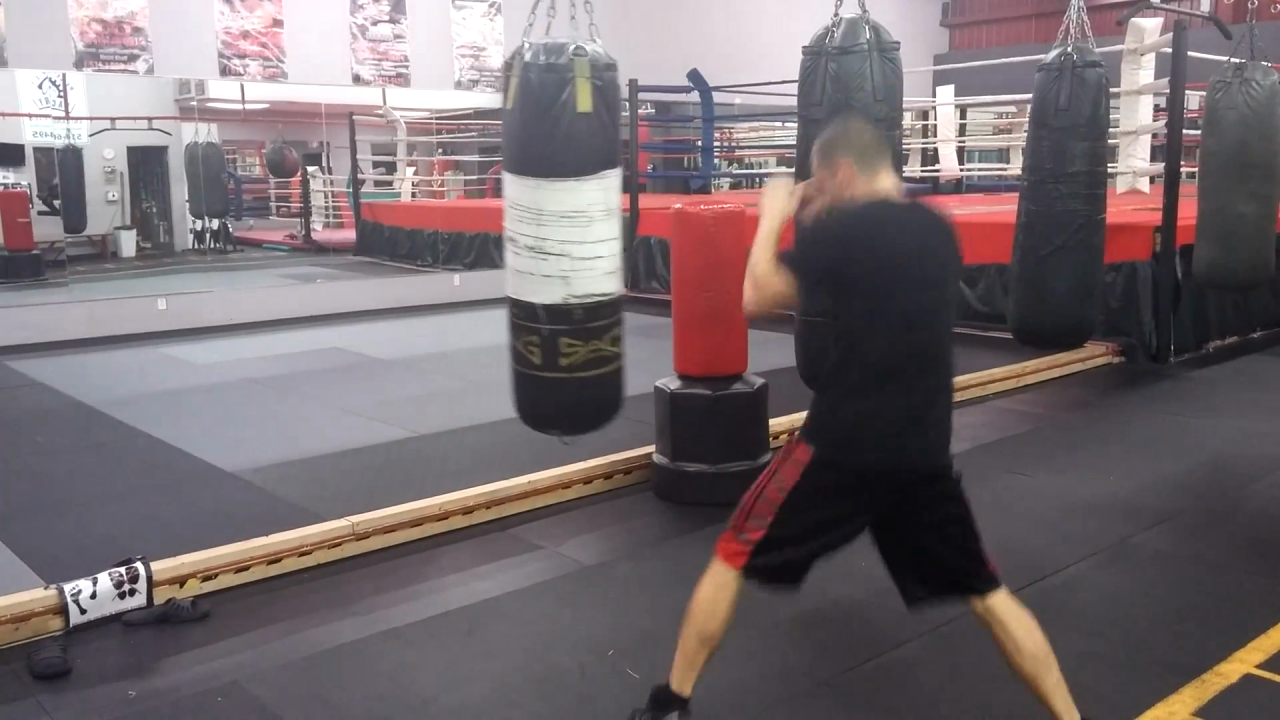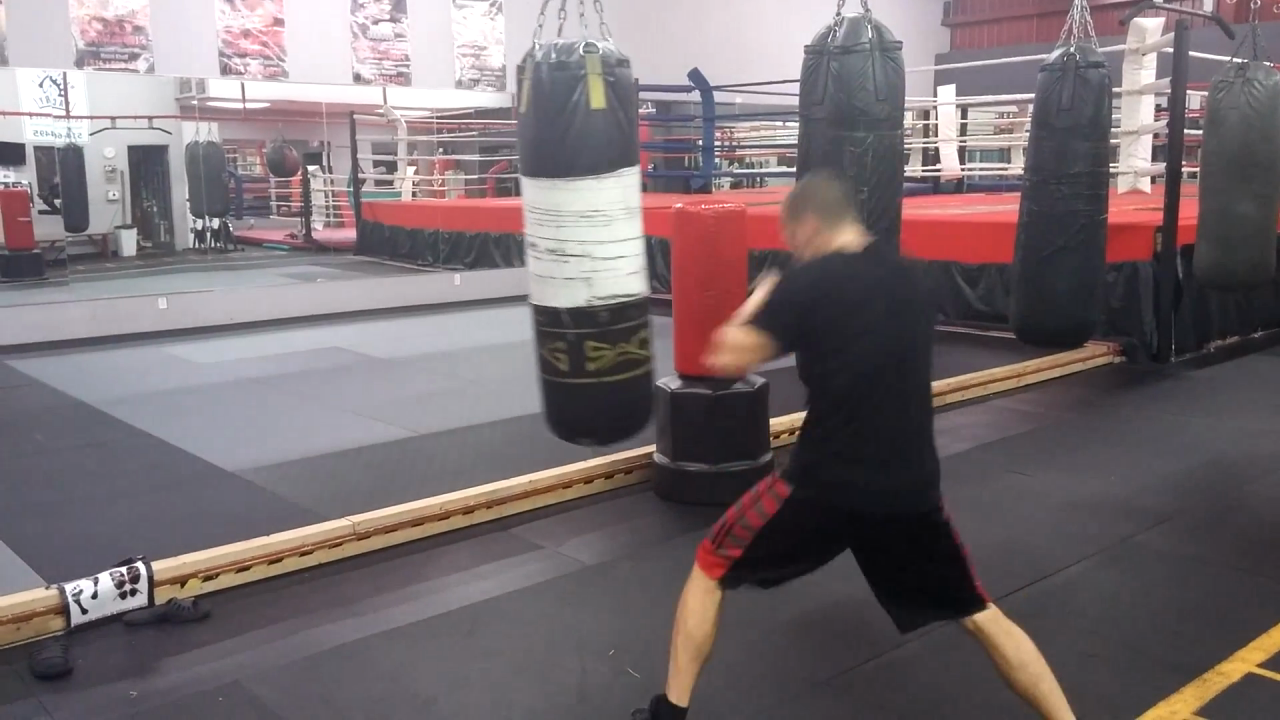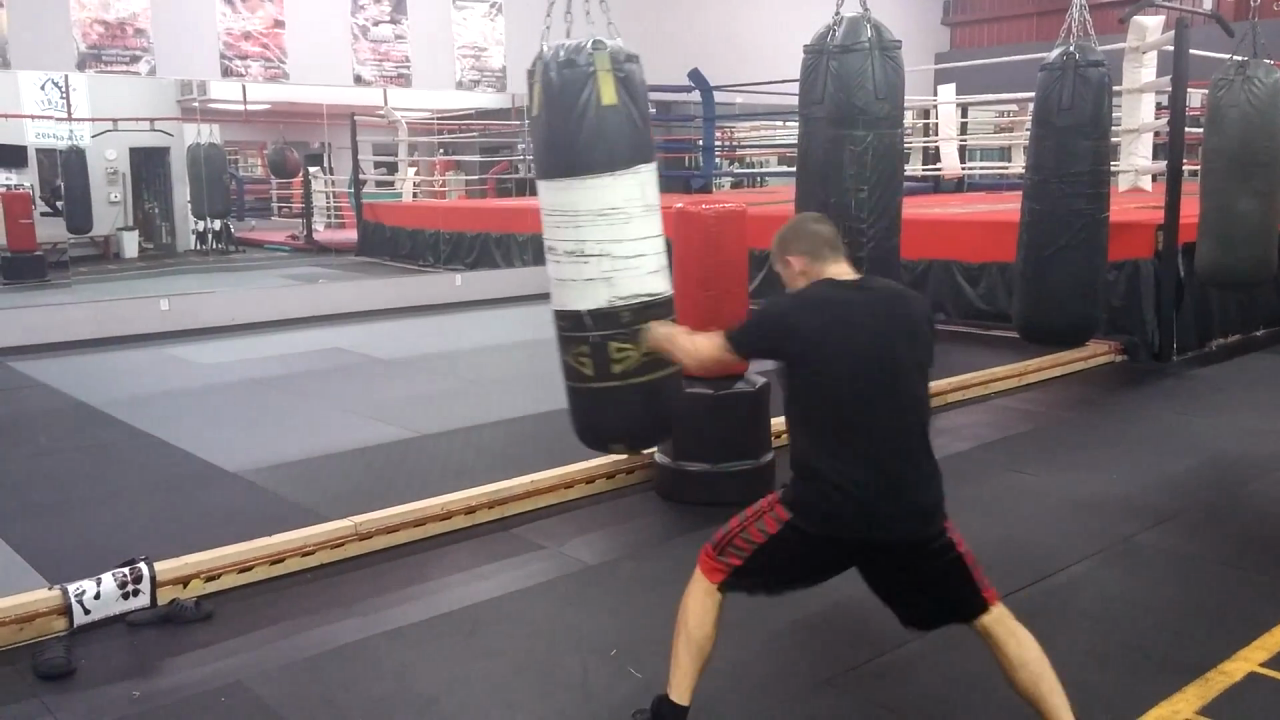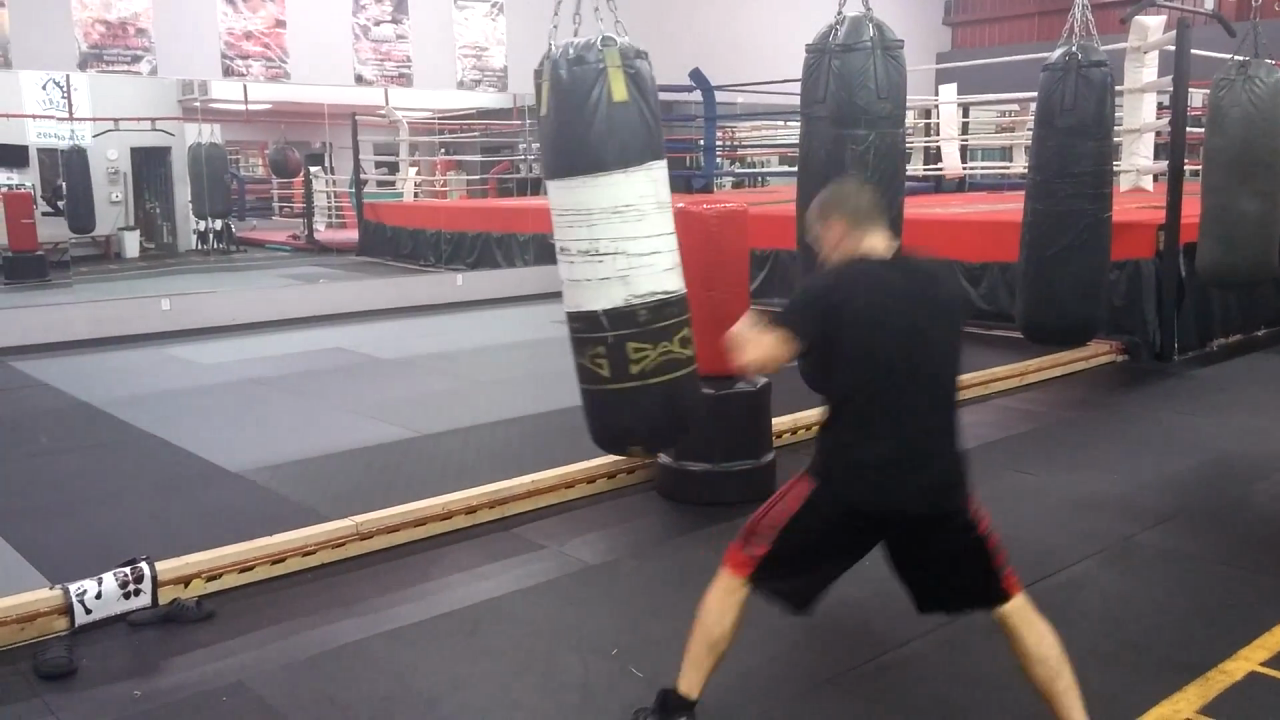
dt=0.1s
person 1, frame 1
left shoulder: (840, 229)
right shoulder: (938, 231)
left elbow: (760, 297)
left wrist: (771, 217)
left hip: (842, 446)
right hip: (924, 453)
left knee: (729, 558)
right knee: (987, 595)
person 1, frame 2
left shoulder: (806, 285)
right shoulder: (910, 282)
left elbow: (728, 359)
left wrist: (756, 302)
left hip: (823, 484)
right hip: (911, 488)
left knee: (711, 567)
right knee: (978, 613)
person 1, frame 3
left shoulder: (792, 315)
right shoulder: (911, 309)
left elbow: (701, 355)
left wrist: (663, 334)
left hip: (821, 509)
right hip: (914, 511)
left knee: (712, 572)
right knee: (990, 615)
person 1, frame 4
left shoulder: (832, 288)
right shoulder: (945, 287)
left elbow: (758, 359)
left wrist: (747, 330)
left hip: (846, 484)
right hip: (938, 488)
left knee: (735, 572)
right knee: (1009, 603)
